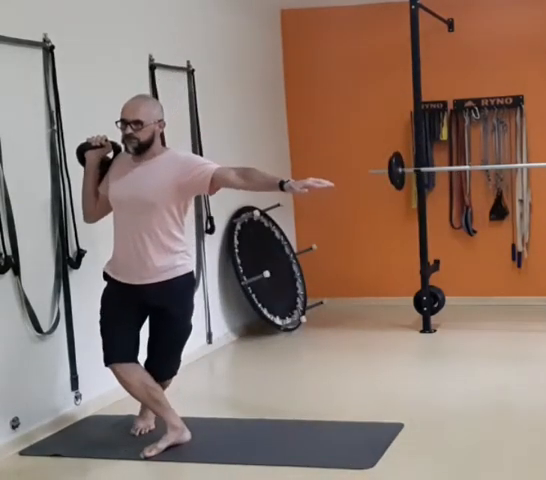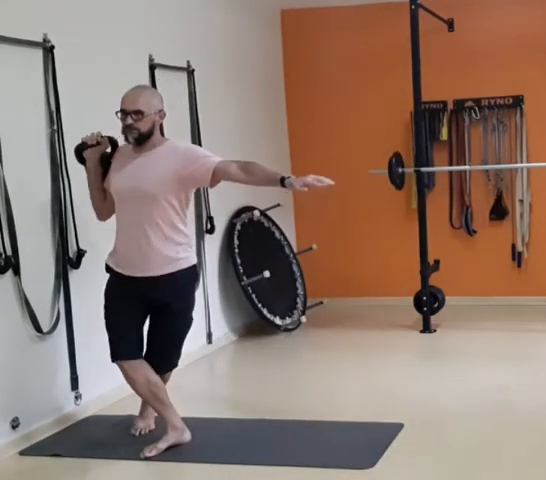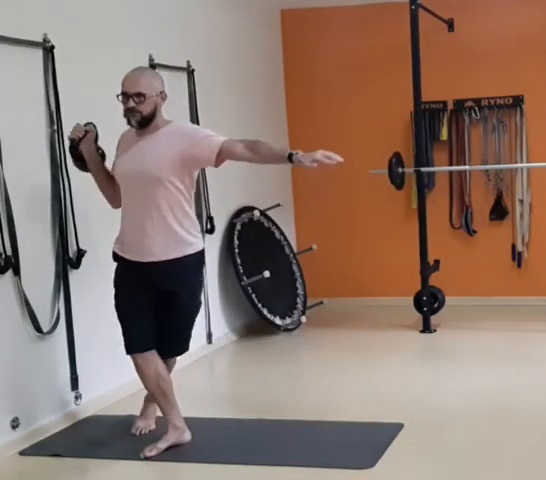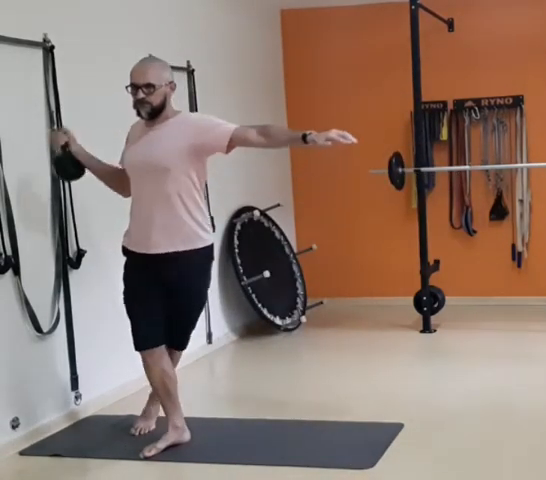
dt=0.2s
person 1, frame 1
left shoulder: (181, 165)
right shoulder: (118, 165)
left elbow: (236, 176)
right elbow: (90, 214)
left wrist: (286, 184)
right wrist: (91, 164)
left hip: (170, 281)
right hip: (121, 282)
left knee: (162, 367)
right knee: (120, 362)
left ankle: (150, 407)
right ankle: (174, 426)
person 1, frame 2
left shoulder: (182, 156)
right shoulder: (120, 157)
left elbow: (237, 170)
right elbow: (103, 210)
left wrist: (287, 180)
right wrist: (92, 161)
left hip: (173, 274)
right hip: (124, 275)
left knee: (162, 360)
right knee: (126, 358)
left ankle: (150, 406)
right ankle: (175, 426)
person 1, frame 3
left shoulder: (185, 137)
right shoulder: (125, 141)
left elbow: (242, 148)
left wrist: (295, 157)
right wrist: (89, 152)
left hip: (179, 261)
right hip: (131, 262)
left knee: (169, 348)
right knee: (142, 350)
left ankle: (151, 404)
right ankle: (176, 427)
person 1, frame 4
left shoulder: (195, 126)
right shoulder: (135, 132)
left elbow: (255, 135)
left wrist: (308, 137)
right wrist: (78, 152)
left hip: (189, 253)
right hip: (141, 255)
left knee: (174, 343)
right knee: (151, 345)
left ankle: (156, 401)
right ankle: (177, 426)
